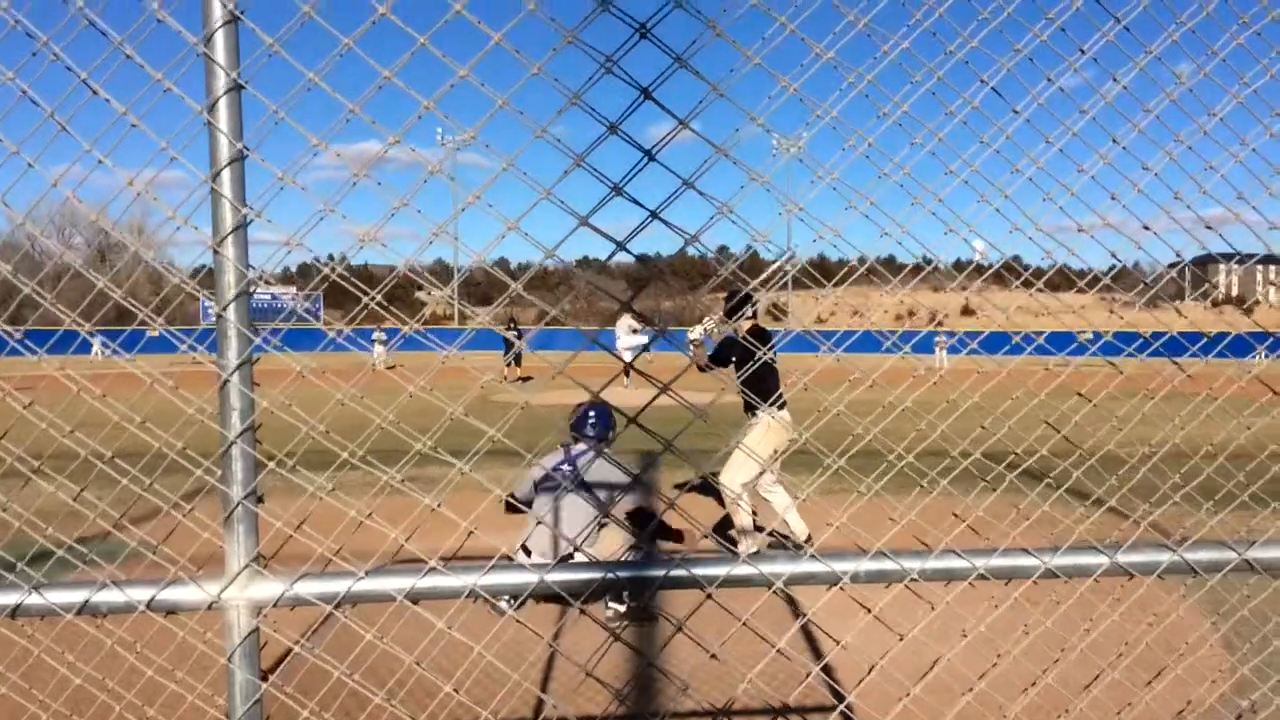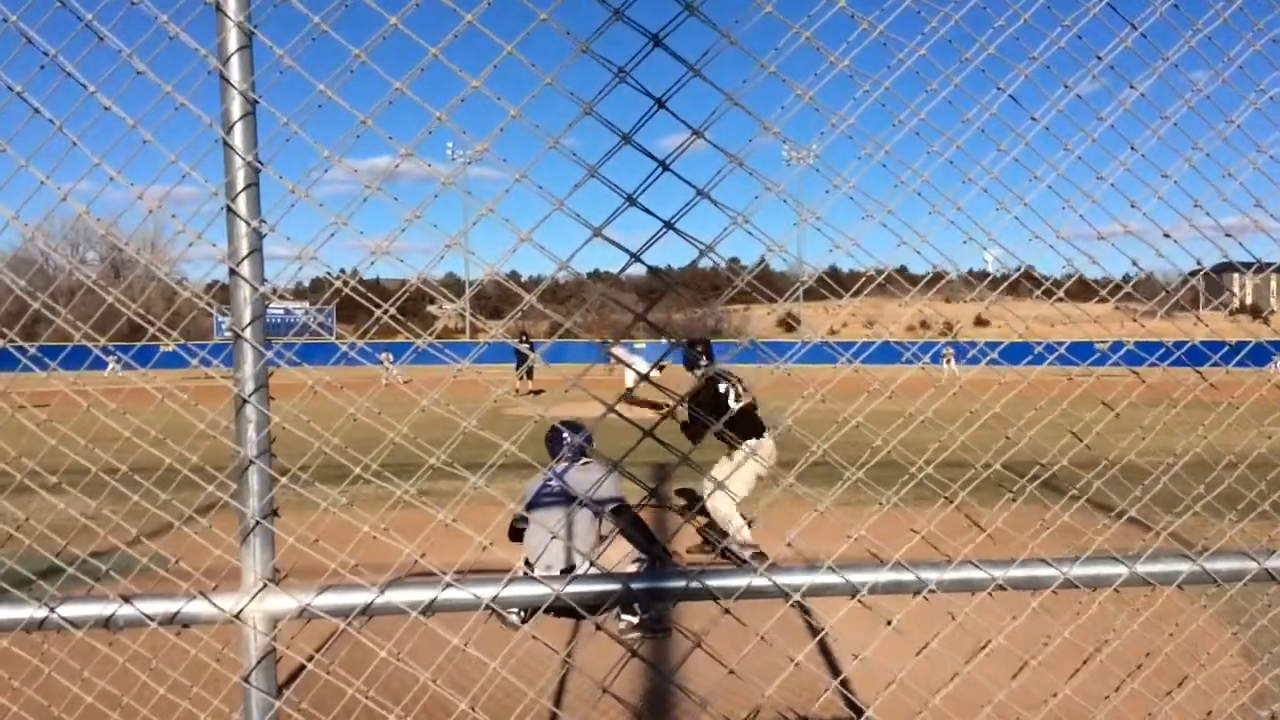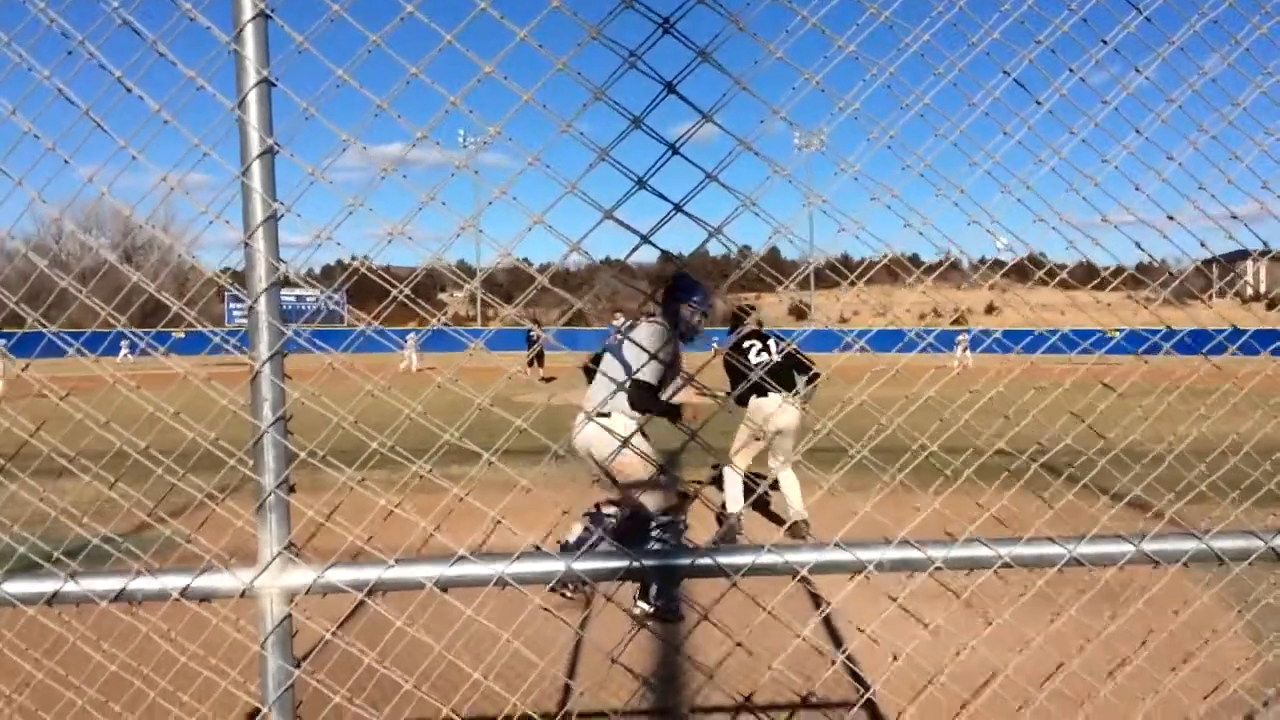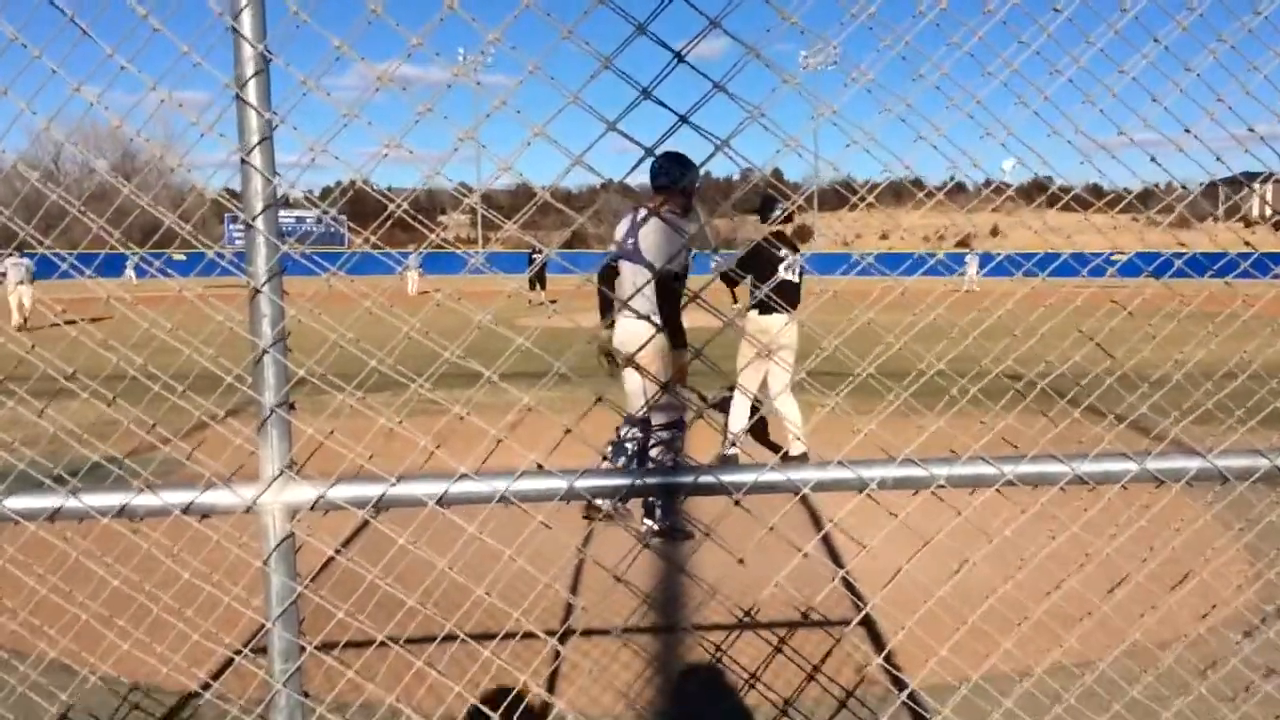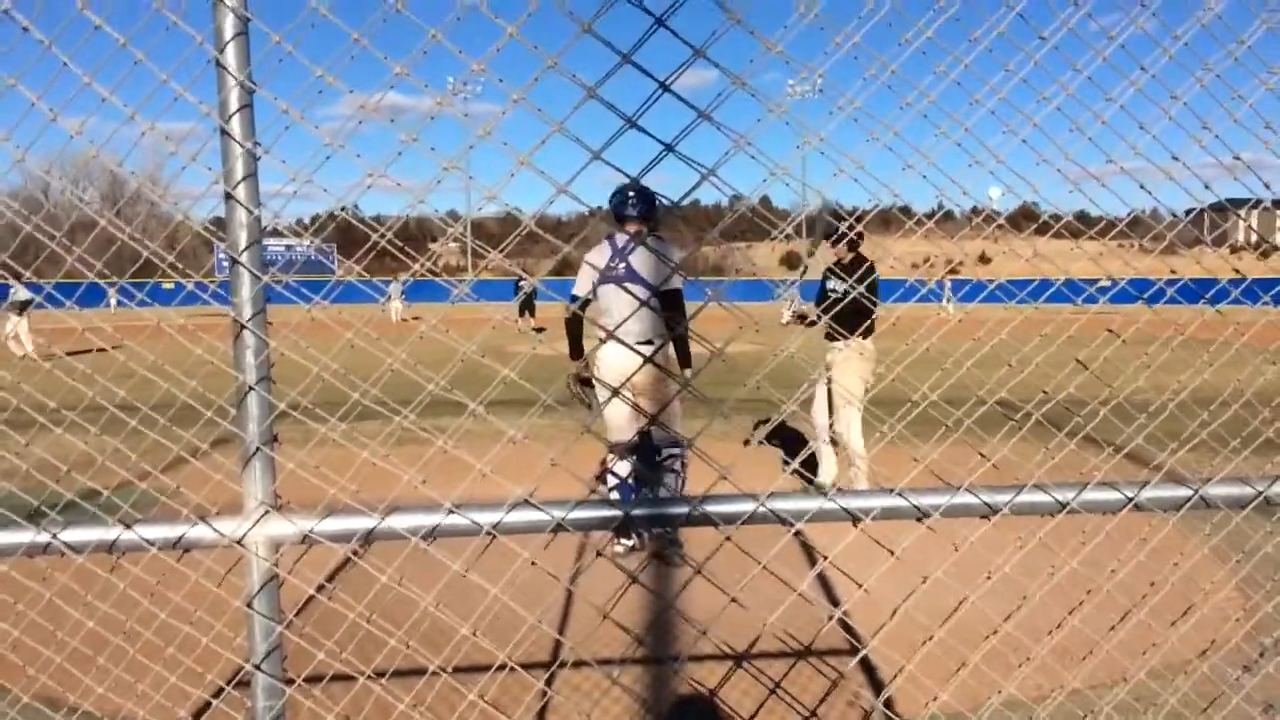
dt=1s
person 1, frame 1
left shoulder: (548, 461)
right shoulder: (613, 467)
left elbow: (511, 504)
right elbow: (640, 519)
right wrist: (679, 535)
left hip: (532, 566)
right knee: (639, 530)
left ankle: (510, 594)
right ankle: (619, 604)
person 1, frame 2
left shoulder: (538, 481)
right shoulder: (597, 473)
left elbow: (515, 532)
right elbow: (625, 519)
right wrist: (666, 555)
right knee: (643, 543)
left ankle: (519, 607)
right ankle: (635, 616)
person 1, frame 3
left shoulder: (641, 328)
right shoulder: (660, 335)
left elbow: (592, 366)
right elbow: (638, 396)
right wrist: (678, 413)
left hip: (589, 426)
right hip: (614, 431)
left knee: (622, 502)
right knee: (667, 510)
right ankle: (654, 600)
person 1, frame 4
left shoulder: (632, 219)
right shoulder: (675, 225)
left elbow: (605, 276)
right elbow: (667, 291)
left wrist: (607, 325)
right wrist: (678, 348)
left hip: (626, 327)
right hip: (653, 333)
left knee: (638, 417)
right knee: (667, 423)
left ankle: (606, 494)
right ankle: (659, 514)
person 1, frame 5
left shoulder: (596, 254)
right shoulder: (661, 250)
left elbow: (573, 313)
right elbow: (674, 313)
left wrist: (578, 358)
right wrist: (685, 366)
left hip: (608, 359)
right hip: (651, 358)
left knee: (620, 448)
right knee: (670, 445)
left ankle: (625, 533)
person 2, frame 1
left shoulder: (759, 336)
right shoulder: (741, 342)
left elbow: (727, 354)
right elbow: (707, 364)
left wrist: (709, 334)
right wrist: (697, 343)
left hip: (770, 421)
right hip: (764, 420)
left knee: (731, 480)
right knee: (767, 482)
left ankle: (748, 546)
right ankle: (801, 536)
person 2, frame 2
left shoulder: (700, 393)
right shoulder: (727, 378)
left elbow: (696, 435)
right elbow: (751, 403)
left wrist: (683, 423)
left hip: (752, 449)
right hip: (747, 447)
left knee: (718, 501)
right knee: (713, 486)
left ankle: (754, 555)
person 2, frame 3
left shoulder: (733, 352)
right shoulder: (780, 342)
left elbow: (741, 396)
right elbow: (812, 374)
left wrist: (733, 396)
right wrist: (800, 401)
left hip: (762, 408)
right hip: (790, 409)
left knee: (734, 466)
right knee: (782, 465)
left ankle: (732, 518)
right ankle: (799, 520)
person 2, frame 4
left shoulder: (759, 245)
right shoulder: (794, 250)
left elbow: (731, 279)
left wrist: (722, 269)
left hip: (761, 322)
right hip: (788, 324)
left knee: (744, 389)
right knee: (781, 389)
left ankle: (731, 450)
right ankle: (797, 449)
person 2, frame 5
left shoulder: (863, 269)
right shoulder: (832, 271)
left elbow: (861, 313)
right elbow: (822, 312)
left wrist: (817, 314)
right wrist: (800, 316)
left hip: (854, 351)
right hip: (834, 350)
left knee: (847, 425)
right knee: (821, 418)
left ankle: (861, 487)
right ankle: (826, 482)
